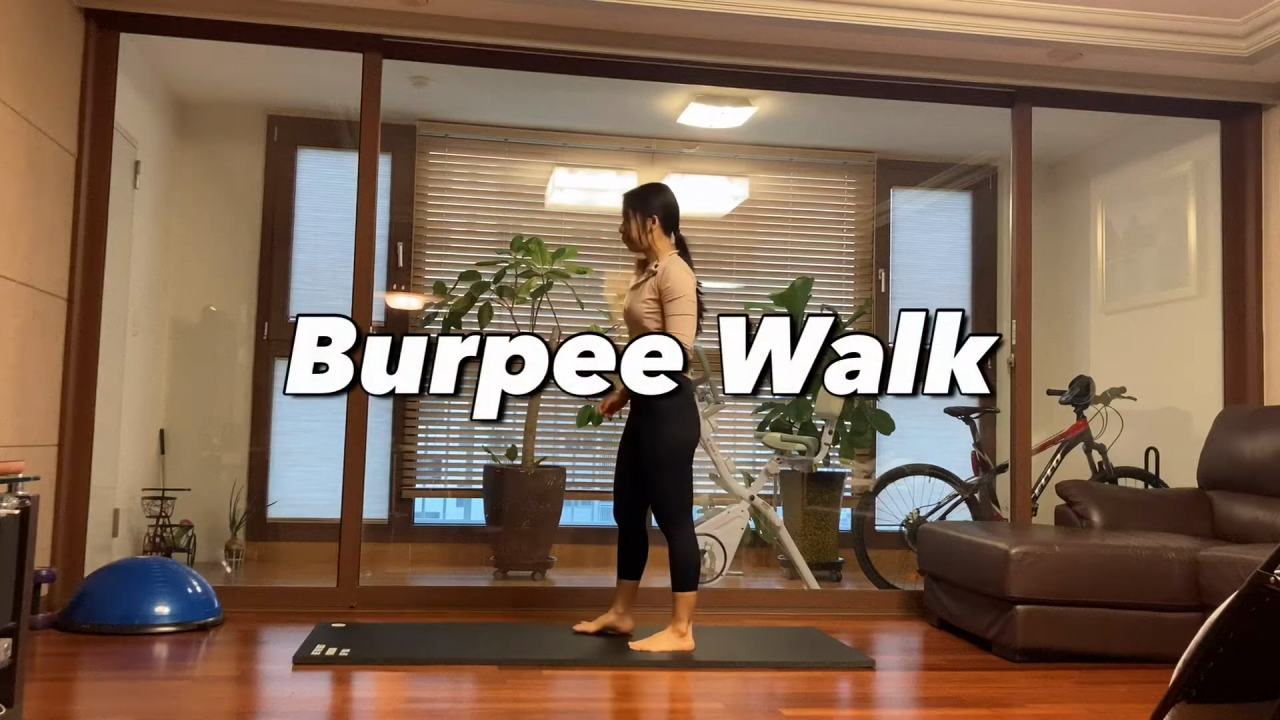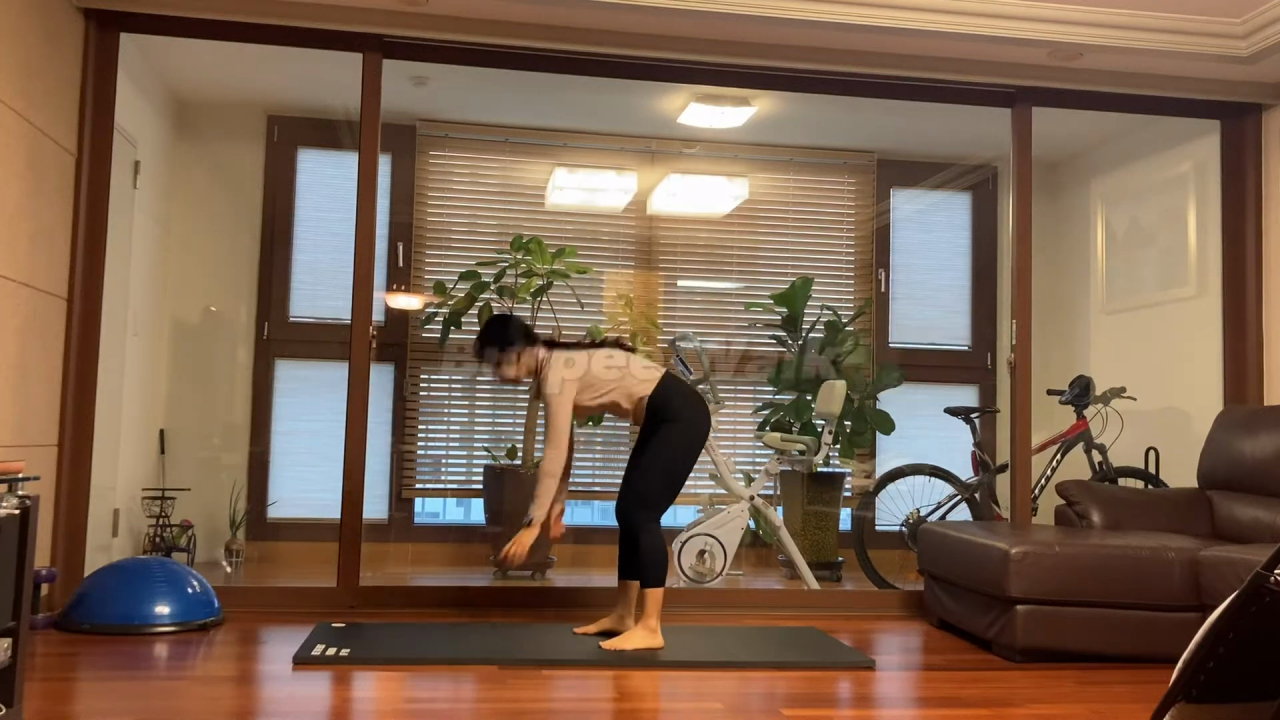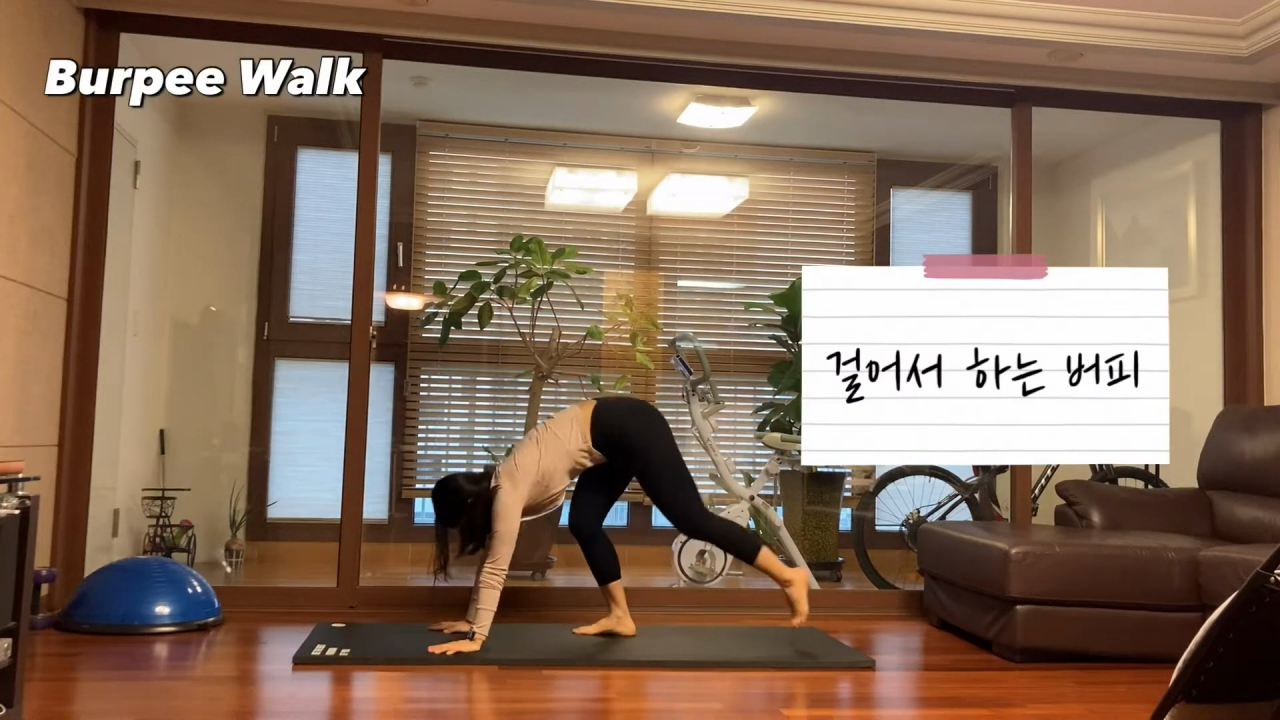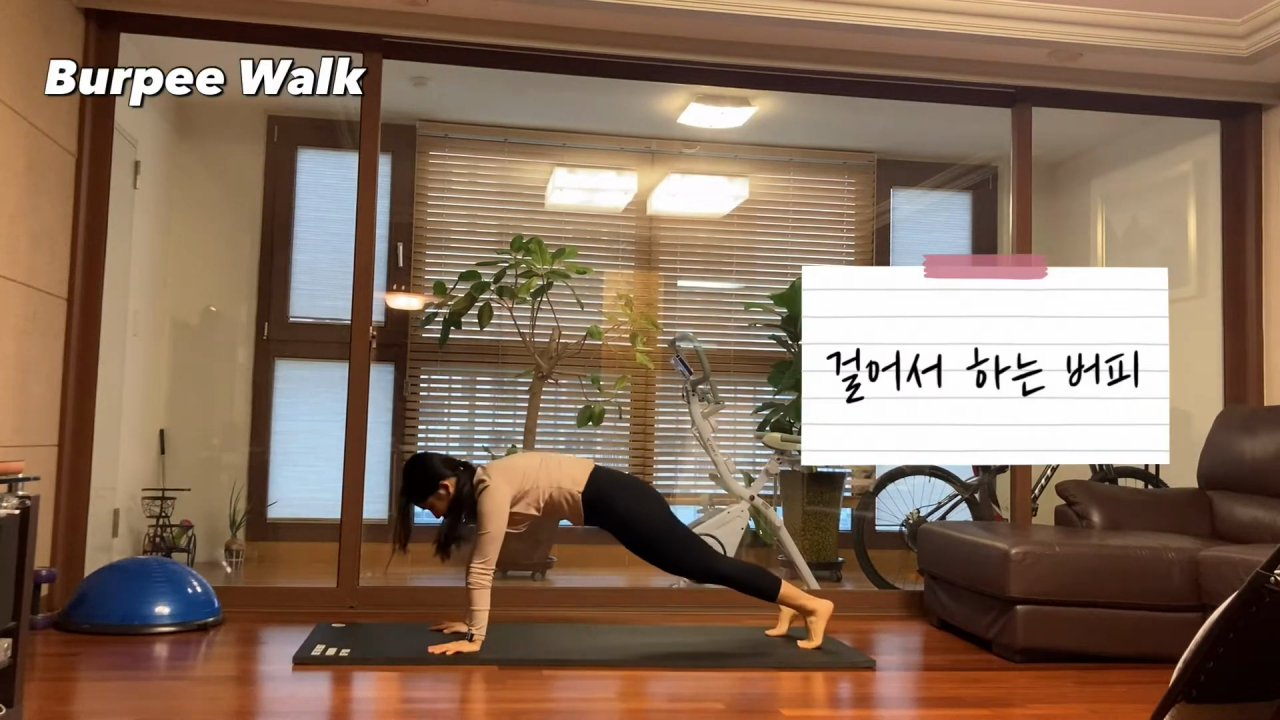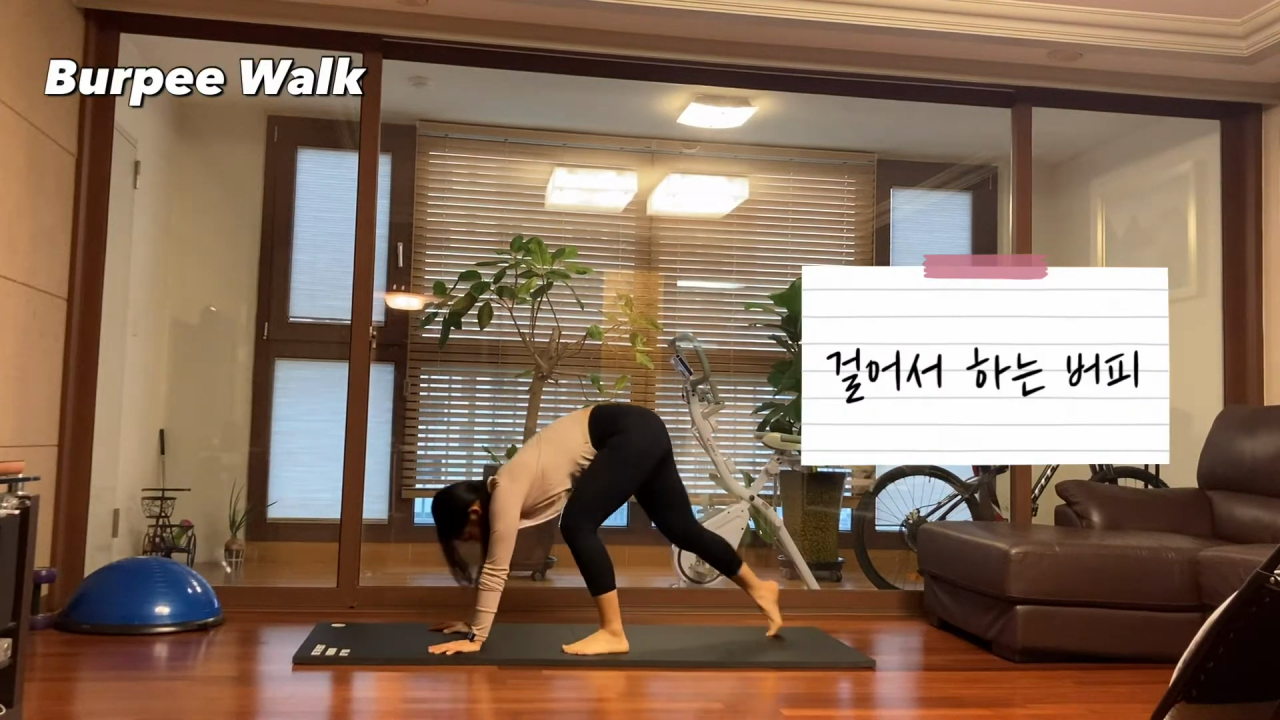
dt=1s
person 1, frame 1
left shoulder: (676, 273)
right shoulder: (647, 271)
left elbow: (678, 351)
right wrist: (622, 390)
left hip: (670, 408)
right hip: (644, 407)
left knee: (674, 519)
right knee: (628, 513)
left ankle: (680, 630)
right ankle: (621, 613)
person 1, frame 2
left shoulder: (557, 374)
right shoulder: (553, 369)
left elbow: (554, 454)
right elbow: (560, 450)
left wrist: (532, 524)
right wrist: (556, 506)
left hip: (682, 416)
right hip: (661, 417)
left knee: (639, 510)
right knee: (628, 510)
left ankle: (650, 628)
right ankle: (623, 614)
person 1, frame 3
left shoulder: (506, 495)
right shoulder: (493, 488)
left elbow: (496, 569)
right elbow: (493, 563)
left wrist: (475, 637)
right wrist: (472, 621)
left hip: (632, 426)
right hip: (616, 429)
left knee: (691, 519)
right knee: (583, 523)
left ankle: (789, 578)
right ankle: (619, 616)
person 1, frame 4
left shoulder: (492, 488)
right shoulder: (480, 484)
left elbow: (483, 567)
right elbow: (482, 566)
left wrist: (475, 637)
right wrist: (471, 621)
left hip: (616, 501)
right hip: (611, 498)
left knee: (705, 564)
right knee: (699, 565)
left ankle: (811, 605)
right ankle: (786, 604)
person 1, frame 5
left shoulder: (505, 494)
right shoulder: (500, 492)
left elbow: (496, 570)
right elbow: (493, 568)
left wrist: (476, 637)
right wrist: (473, 621)
left hip: (631, 432)
right hip: (636, 431)
left knee: (577, 525)
right knee: (682, 529)
left ankle: (613, 632)
right ankle: (758, 588)
